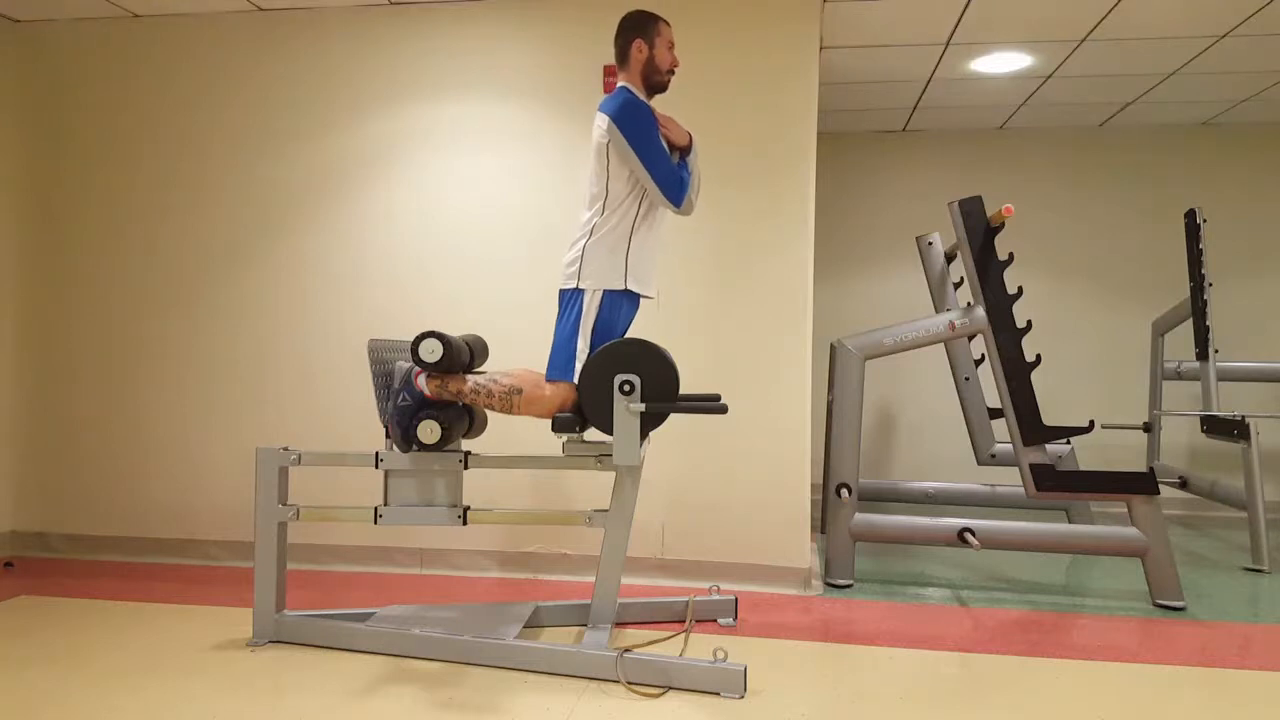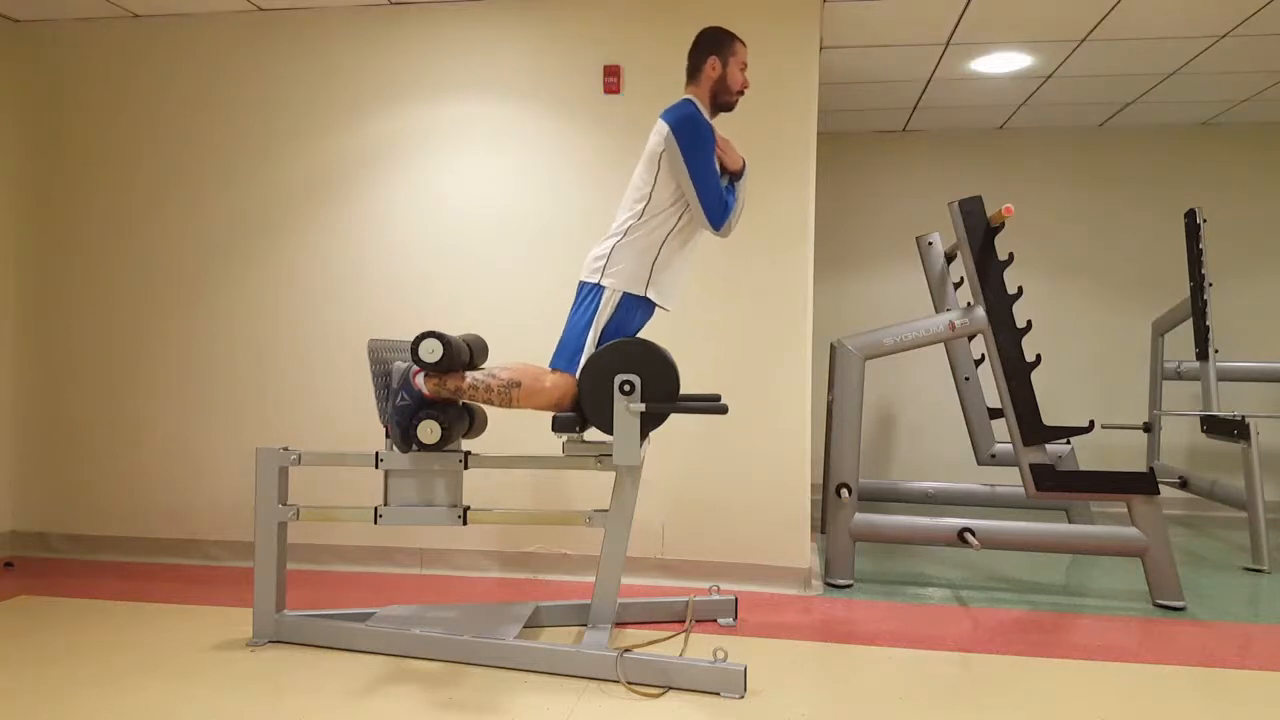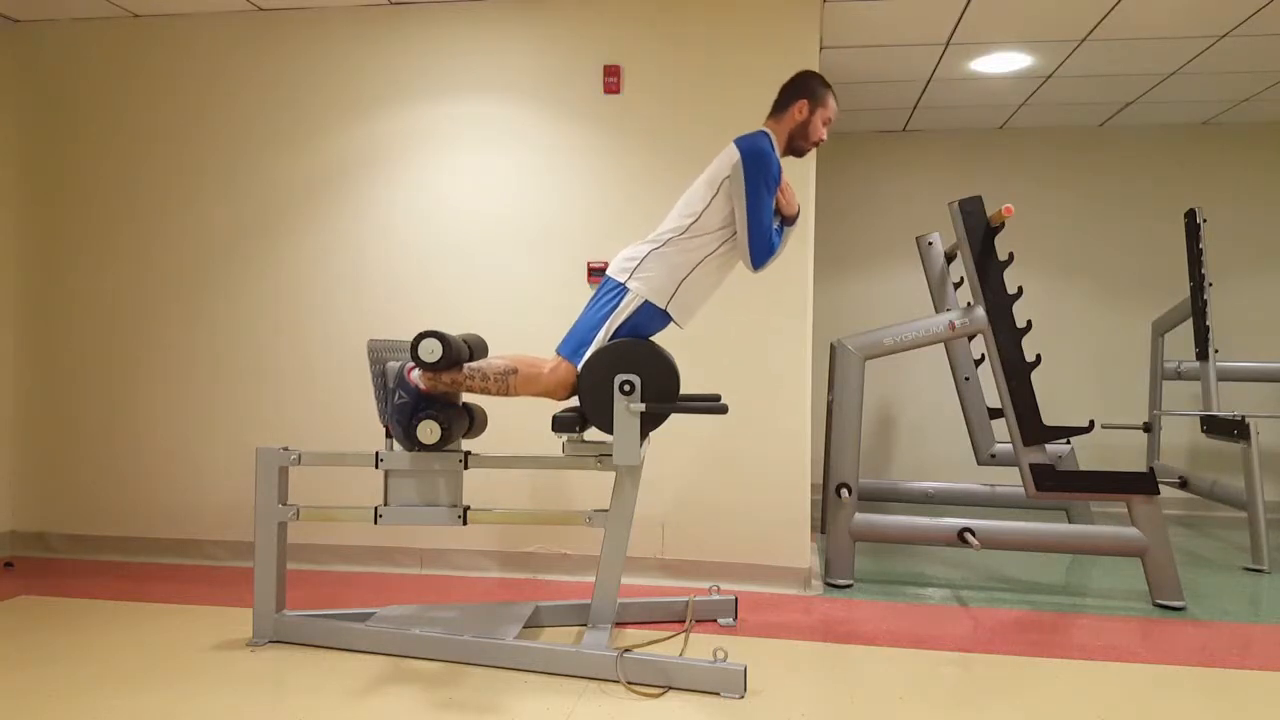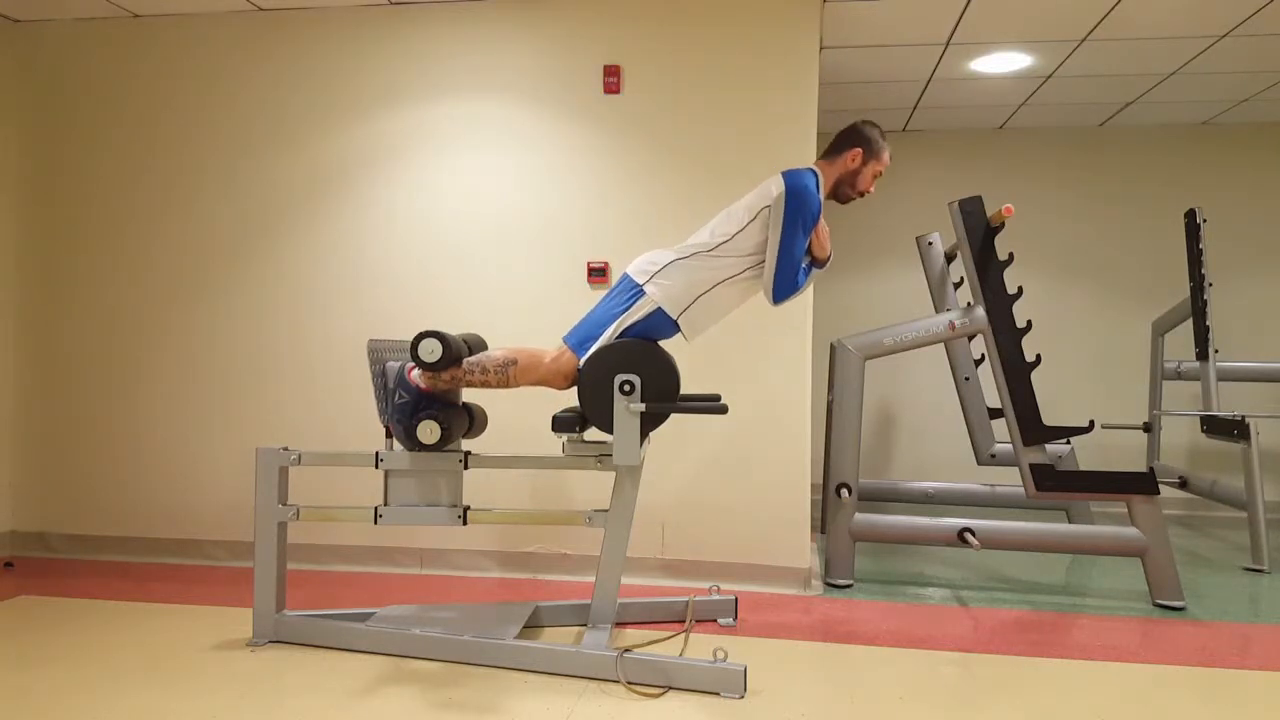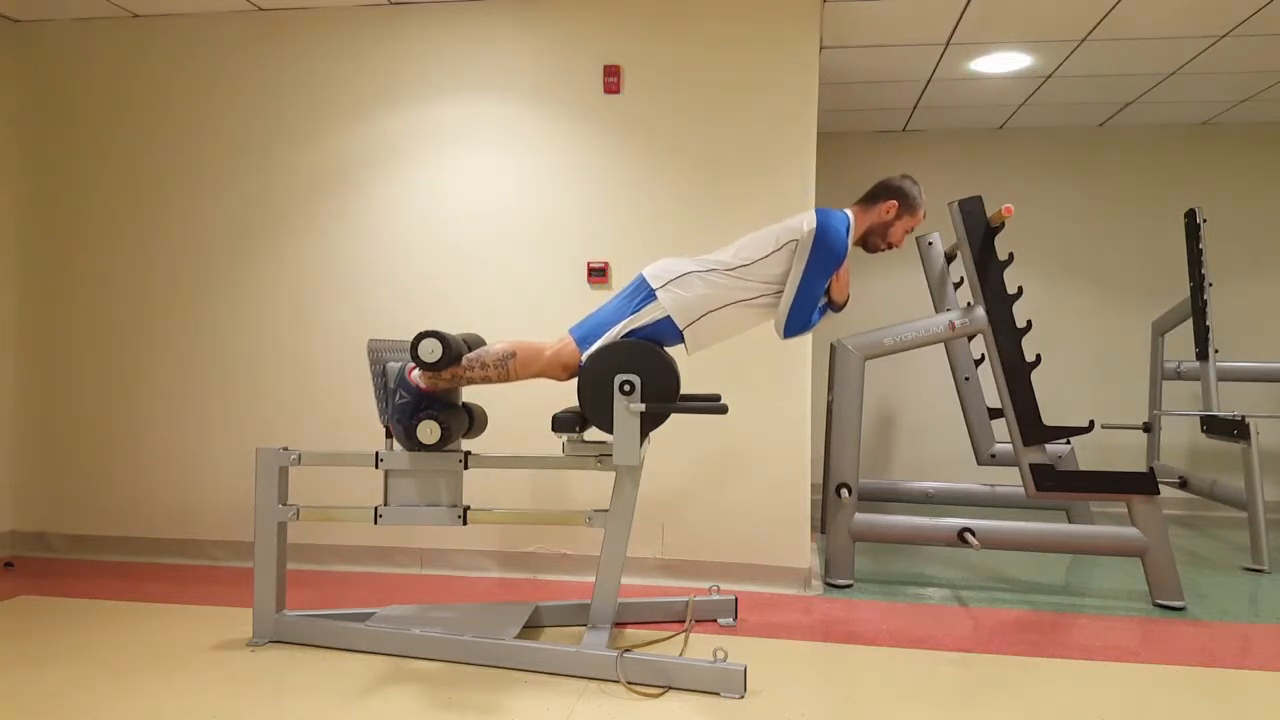
dt=1s
person 1, frame 1
left shoulder: (633, 113)
right shoulder: (628, 109)
left elbow: (686, 200)
right elbow: (676, 196)
left wrist: (684, 146)
right wrist: (680, 153)
left hip: (615, 278)
right hip: (600, 278)
left knee: (559, 388)
right knee: (558, 395)
left ankle: (434, 380)
right ankle: (424, 384)
person 1, frame 2
left shoulder: (694, 127)
right shoulder: (689, 121)
left elbow: (725, 222)
right elbow: (717, 219)
left wrist: (735, 171)
right wrist: (730, 177)
left hip: (632, 284)
right hip: (620, 280)
left knee: (563, 386)
right knee: (559, 389)
left ankle: (430, 379)
right ankle: (421, 382)
person 1, frame 3
left shoulder: (756, 157)
right shoulder: (759, 154)
left elbow: (759, 248)
right elbow: (756, 255)
left wrist: (788, 217)
right wrist: (784, 217)
left hip: (645, 288)
right hip: (645, 287)
left knee: (562, 377)
right knee: (558, 378)
left ankle: (435, 373)
right ankle: (420, 379)
person 1, frame 4
left shoulder: (798, 190)
right shoulder: (802, 191)
left elbow: (775, 277)
right elbow: (779, 288)
left wrist: (816, 257)
right wrist: (816, 259)
left hip: (660, 291)
right hip: (660, 294)
left knee: (560, 369)
right knee: (557, 366)
left ankle: (434, 372)
right ankle: (419, 378)
person 1, frame 5
left shoulder: (825, 228)
right shoulder: (833, 233)
left elbow: (785, 308)
right elbow: (790, 323)
left wrist: (830, 297)
right wrist: (835, 300)
left hip: (670, 294)
right hip: (670, 301)
left knee: (560, 361)
right knee: (555, 358)
left ankle: (439, 368)
right ankle: (421, 377)
